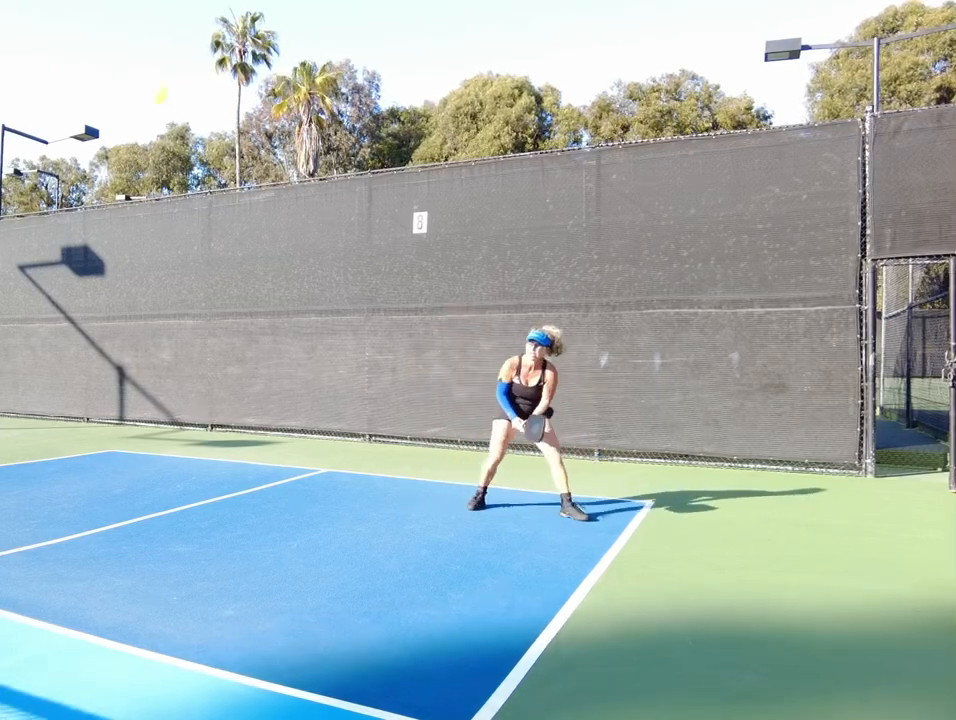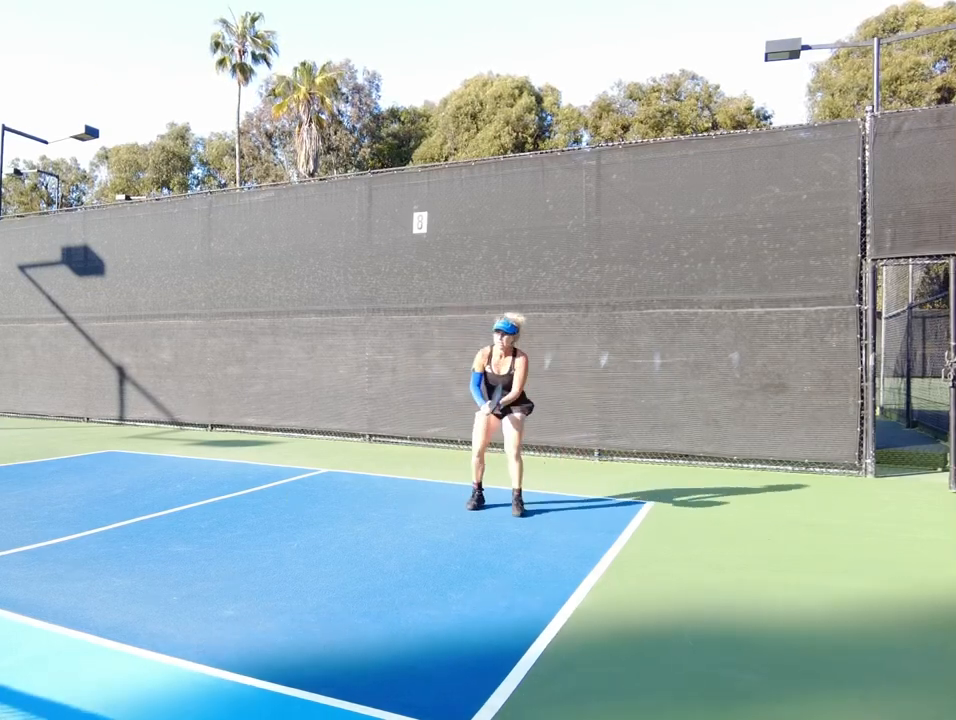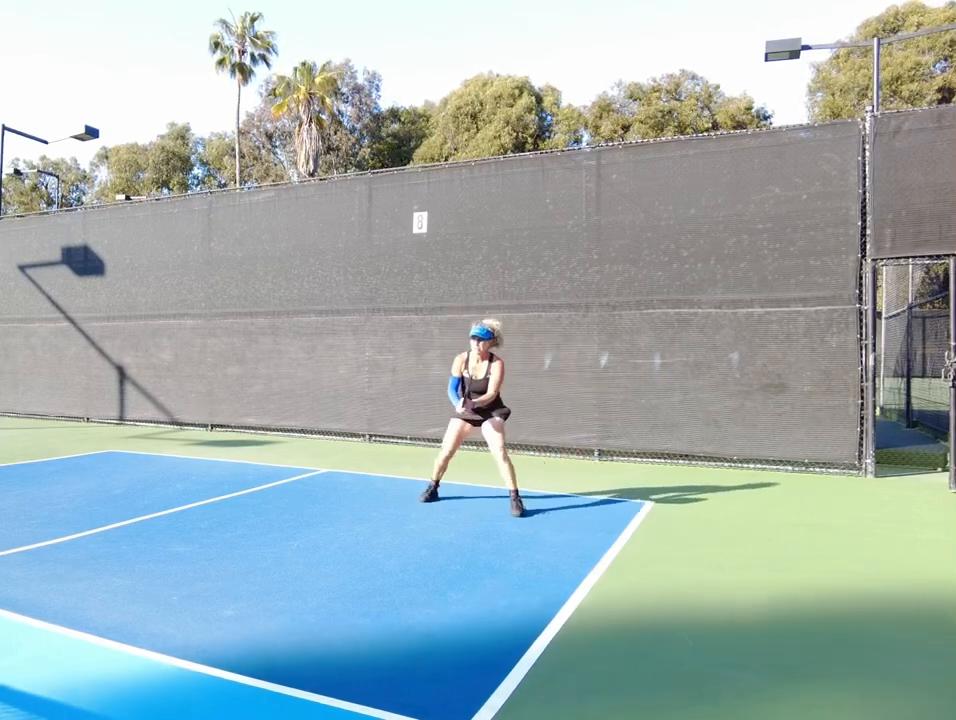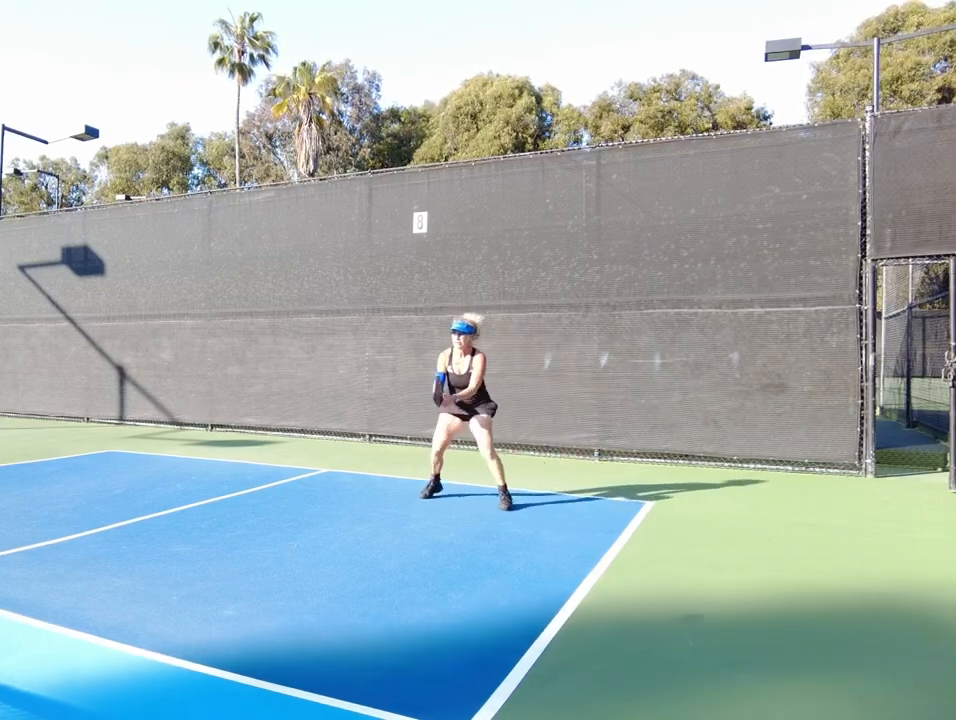
dt=0.3s
person 1, frame 1
left shoulder: (550, 371)
right shoulder: (511, 364)
left elbow: (545, 402)
right elbow: (501, 394)
left wrist: (530, 419)
right wrist: (514, 418)
left hip: (535, 415)
right hip: (509, 412)
left knee: (554, 456)
right knee: (494, 456)
left ankle: (567, 505)
right ankle: (480, 494)
person 1, frame 2
left shoulder: (521, 358)
right shoulder: (484, 354)
left elbow: (516, 391)
right elbow: (475, 385)
left wrist: (500, 402)
right wrist: (483, 404)
left hip: (513, 406)
right hip: (487, 405)
left knee: (512, 451)
right knee: (477, 449)
left ankle: (517, 497)
right ankle: (477, 493)
person 1, frame 3
left shoulder: (497, 363)
right shoulder: (461, 359)
left elbow: (491, 394)
right elbow: (452, 388)
left wrist: (473, 403)
right wrist: (458, 403)
left hip: (491, 412)
right hip: (465, 411)
left knee: (500, 454)
right knee: (445, 452)
left ankle: (515, 498)
right ankle: (433, 488)
person 1, frame 4
left shoulder: (479, 357)
right shoulder: (445, 356)
left elbow: (473, 388)
right elbow: (439, 382)
left wrist: (454, 397)
right wrist: (440, 397)
left hip: (478, 407)
right hip: (453, 407)
left knee: (488, 451)
right knee: (437, 447)
left ankle: (503, 492)
right ankle: (435, 482)
